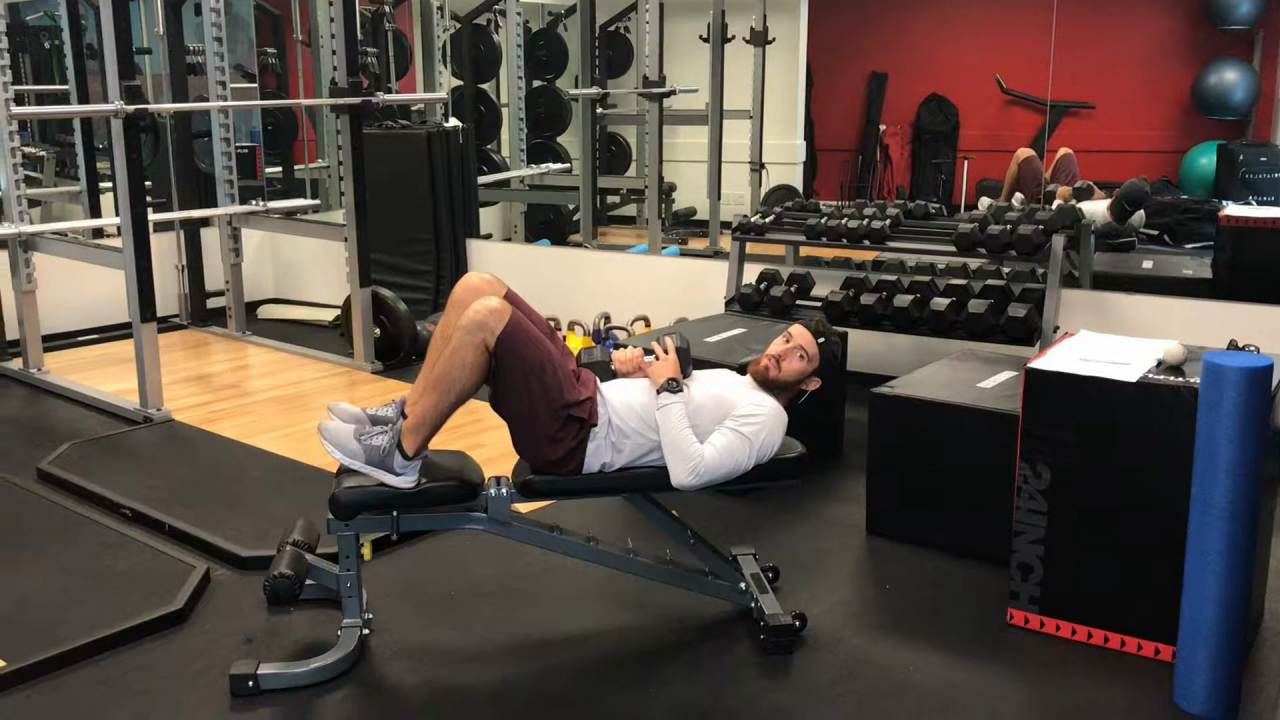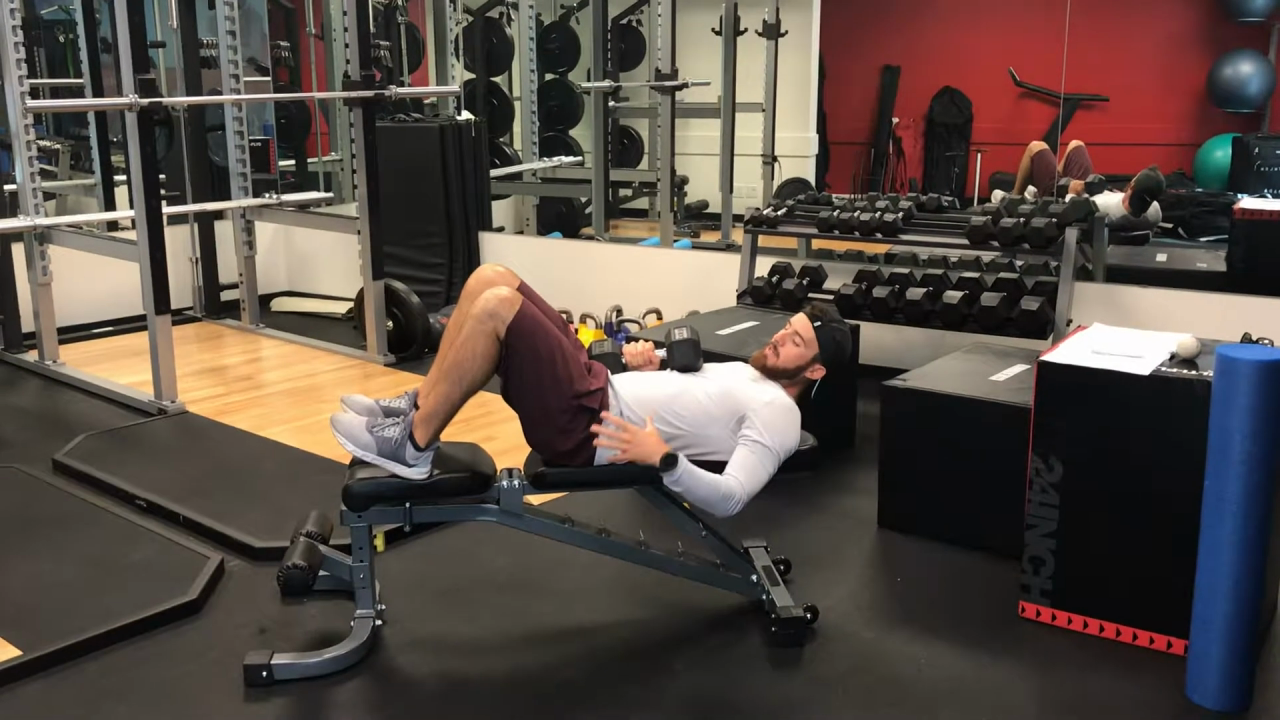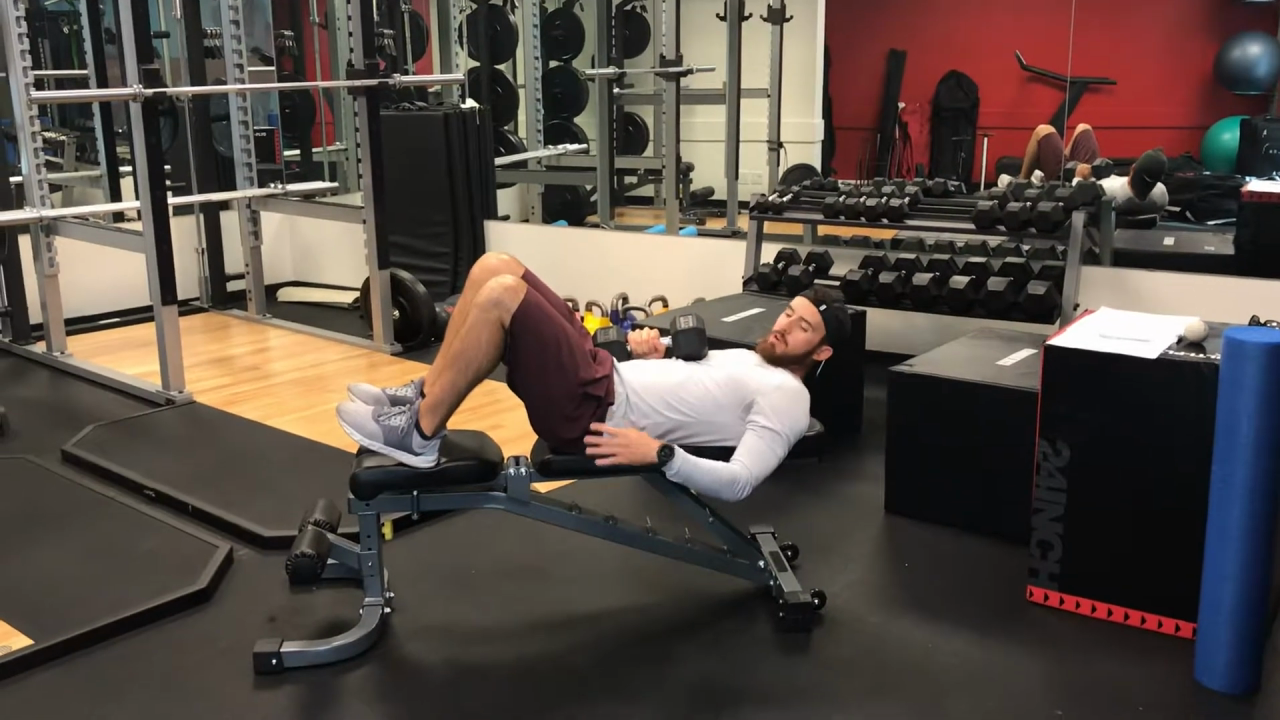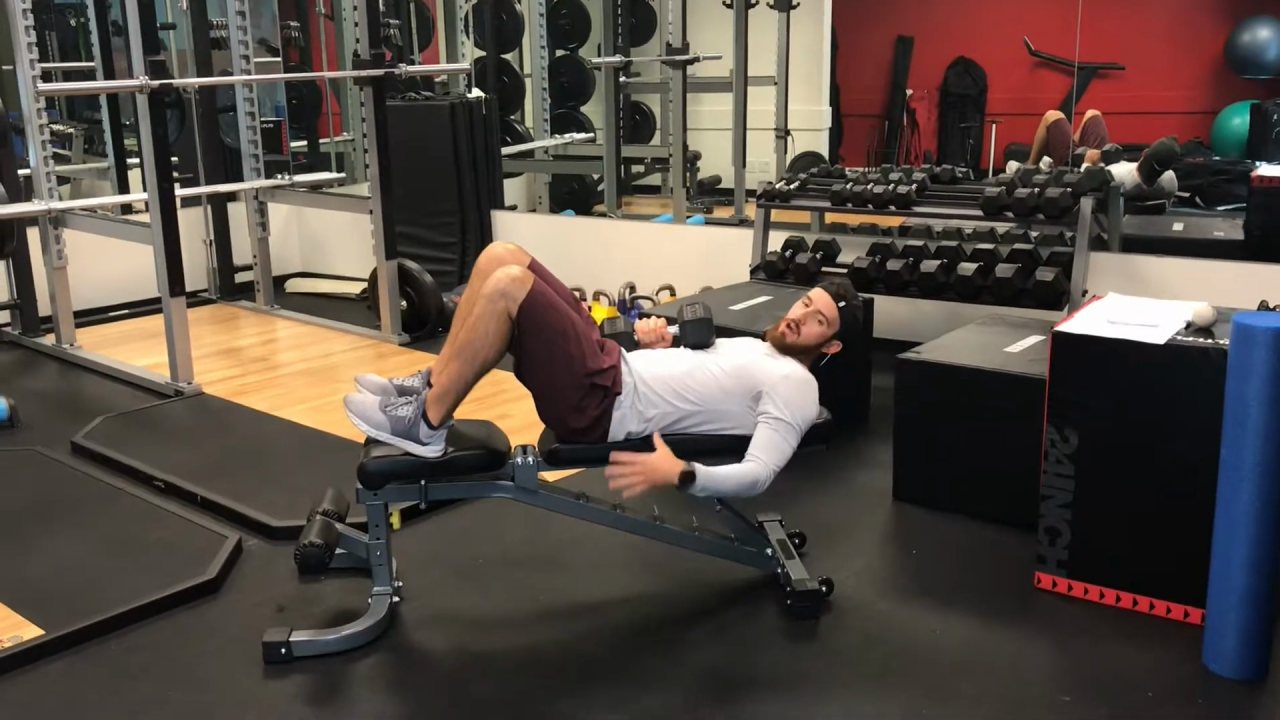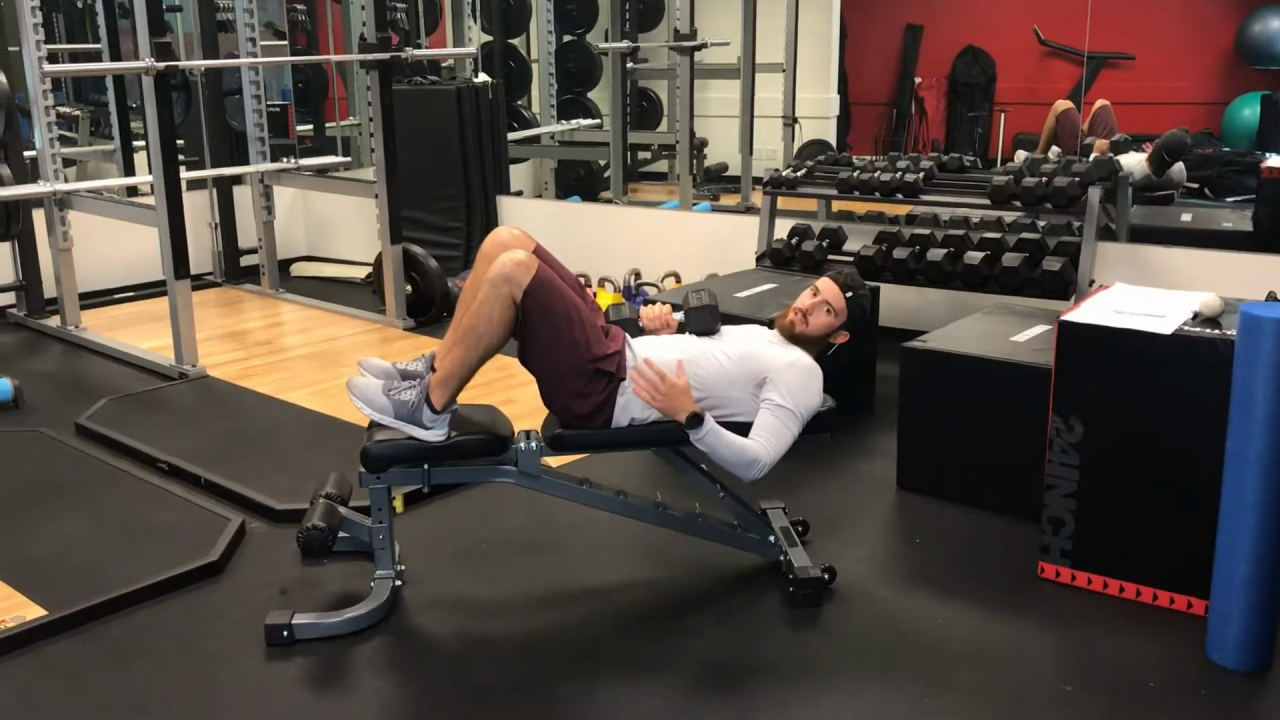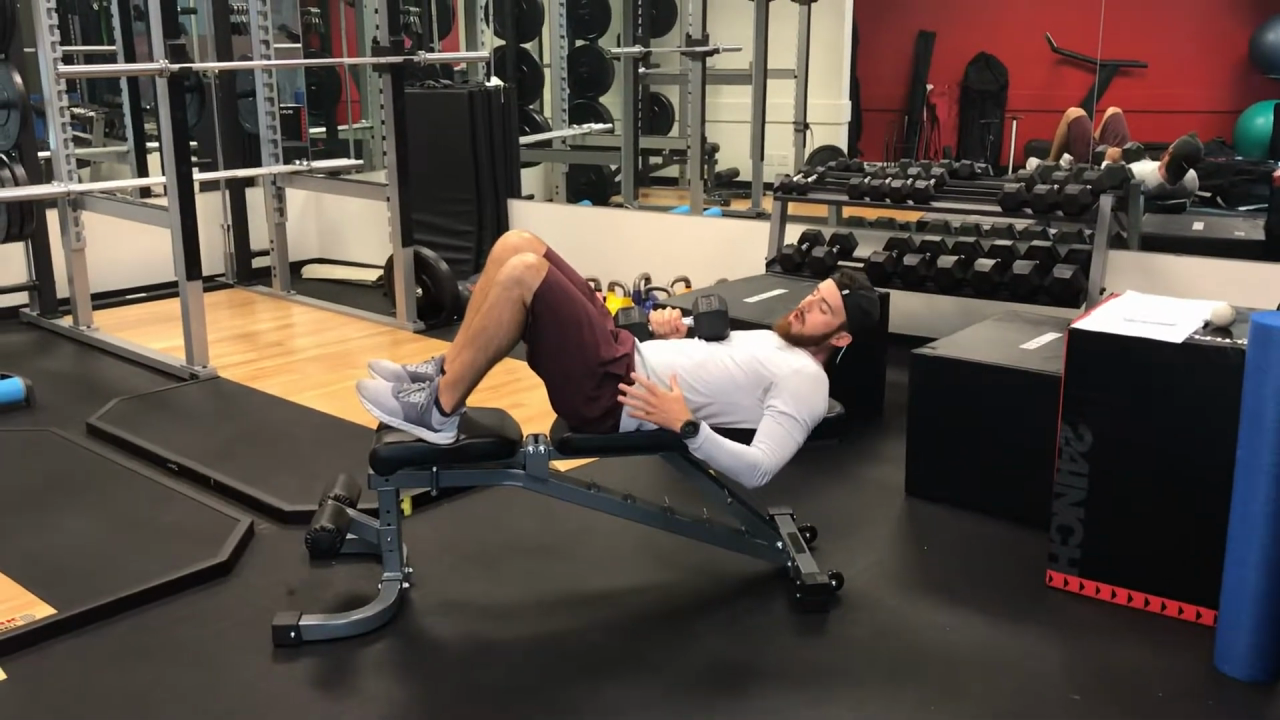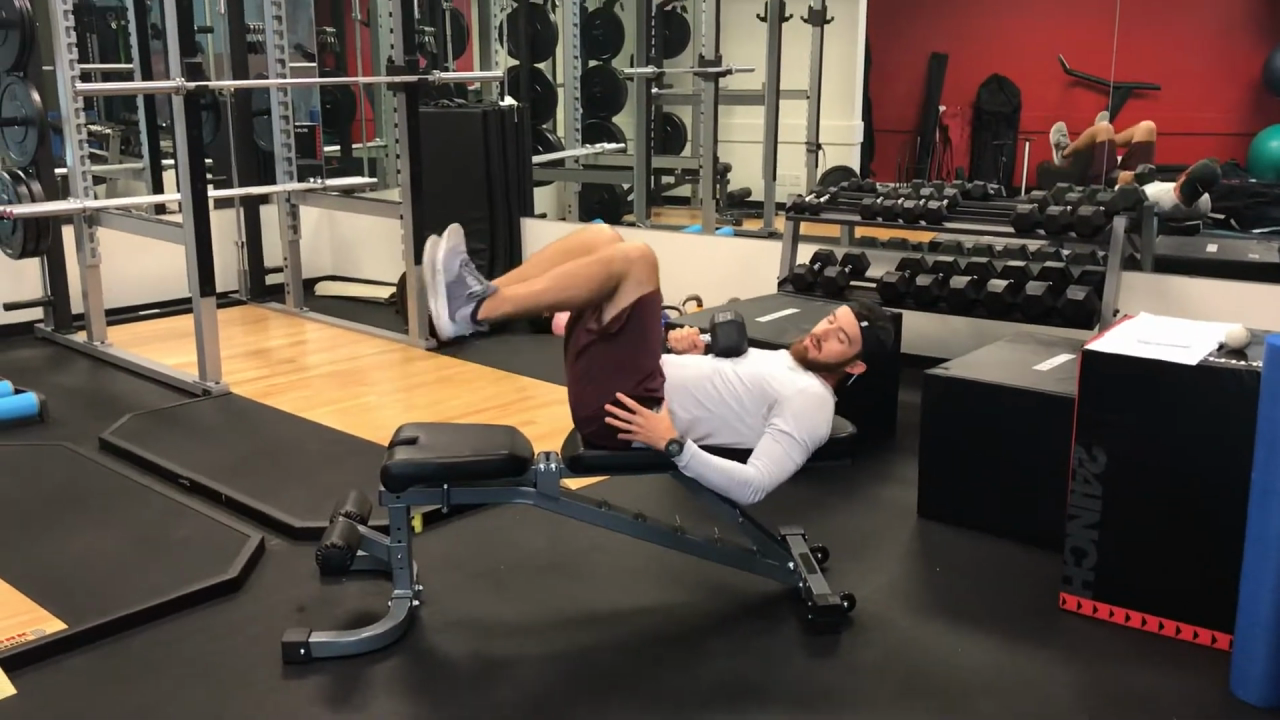
dt=0.7s
person 1, frame 1
left shoulder: (765, 419)
right shoulder: (731, 382)
left elbow: (689, 473)
left wrist: (669, 388)
right wrist: (638, 367)
left hip: (576, 437)
right hip: (586, 399)
left knee: (487, 318)
right knee: (478, 287)
left ankle: (401, 453)
right ankle: (406, 414)
person 1, frame 2
left shoulder: (775, 414)
right shoulder: (744, 376)
left elbow: (729, 498)
left wrist: (665, 458)
right wrist: (648, 365)
left hip: (585, 429)
right hip: (600, 391)
left knee: (497, 306)
right knee: (491, 277)
left ankle: (413, 443)
right ankle: (419, 406)
person 1, frame 3
left shoulder: (785, 399)
right shoulder: (748, 361)
left elbow: (738, 481)
left wrist: (657, 452)
right wrist: (651, 354)
left hip: (595, 414)
right hip: (607, 380)
left knee: (502, 296)
right knee: (496, 267)
left ankle: (418, 432)
right ankle: (424, 395)
person 1, frame 4
left shoulder: (793, 388)
right shoulder: (755, 349)
left elbow: (758, 473)
left wrist: (680, 474)
right wrist: (658, 343)
left hip: (604, 406)
right hip: (614, 367)
left knee: (508, 284)
right knee: (502, 256)
left ankle: (425, 422)
right ankle: (430, 384)
person 1, frame 5
left shoulder: (798, 376)
right shoulder: (761, 337)
left elbow: (755, 461)
left wrist: (690, 415)
right wrist: (663, 330)
left hip: (606, 393)
right hip: (616, 354)
left knee: (513, 270)
right knee: (507, 241)
left ankle: (430, 406)
right ankle: (434, 369)
person 1, frame 6
left shoulder: (803, 382)
right shoulder: (772, 344)
left elbow: (758, 469)
left wrist: (687, 426)
right wrist: (675, 334)
left hip: (612, 399)
right hip: (624, 357)
left knee: (522, 273)
right knee: (516, 245)
left ankle: (439, 408)
right ankle: (444, 371)
person 1, frame 7
left shoulder: (809, 403)
right shoulder: (784, 364)
left elbow: (752, 487)
left wrist: (673, 444)
right wrist: (692, 350)
left hip: (624, 410)
right hip: (638, 386)
left knee: (636, 259)
right knee: (604, 239)
left ankle: (471, 310)
right ankle: (479, 295)
